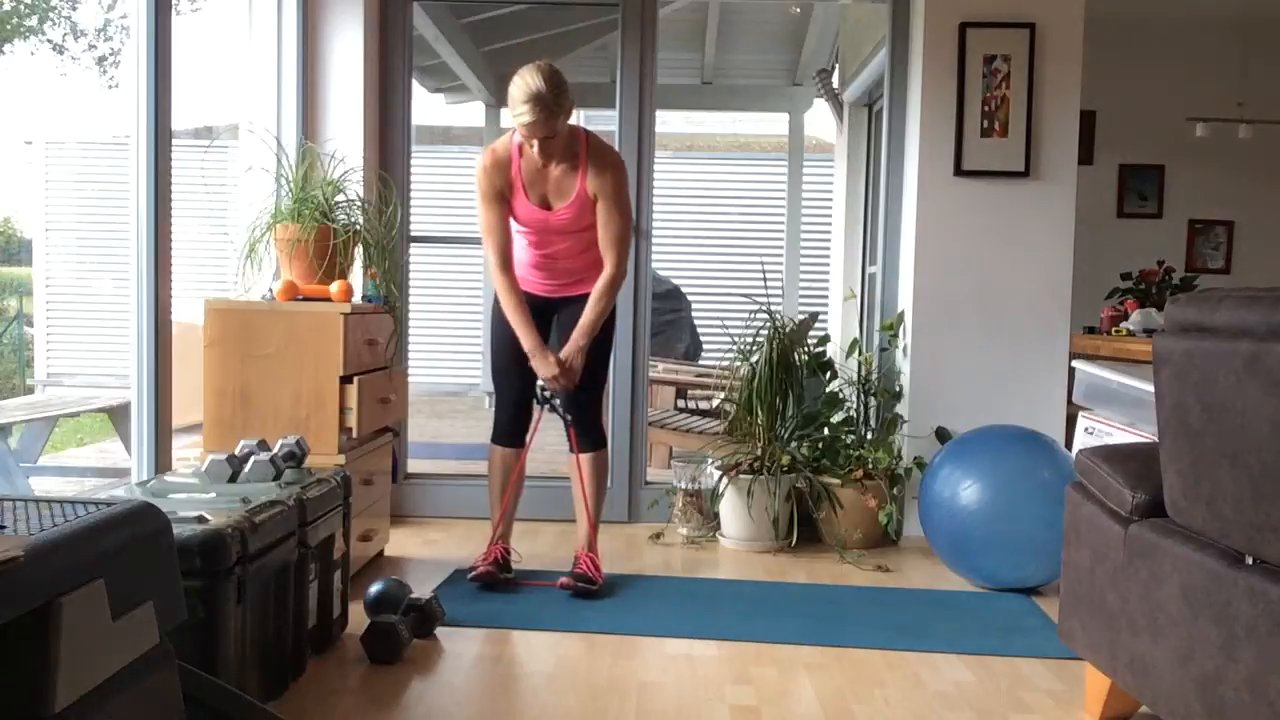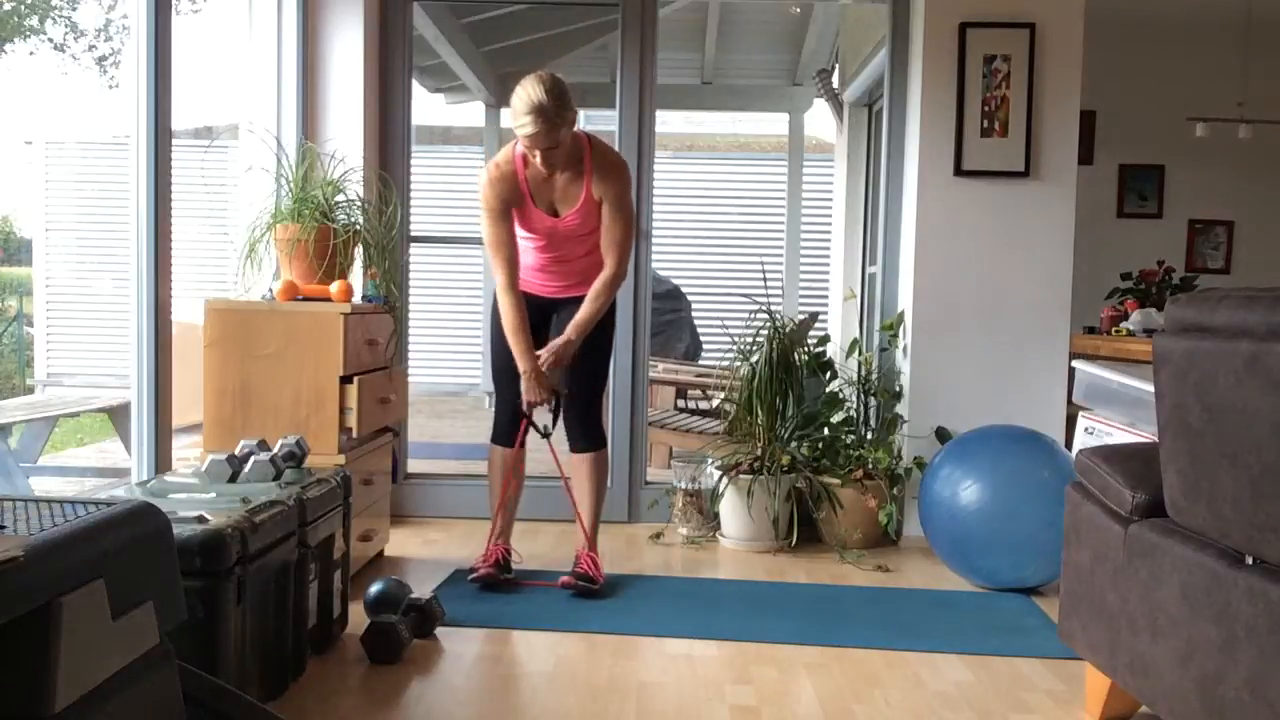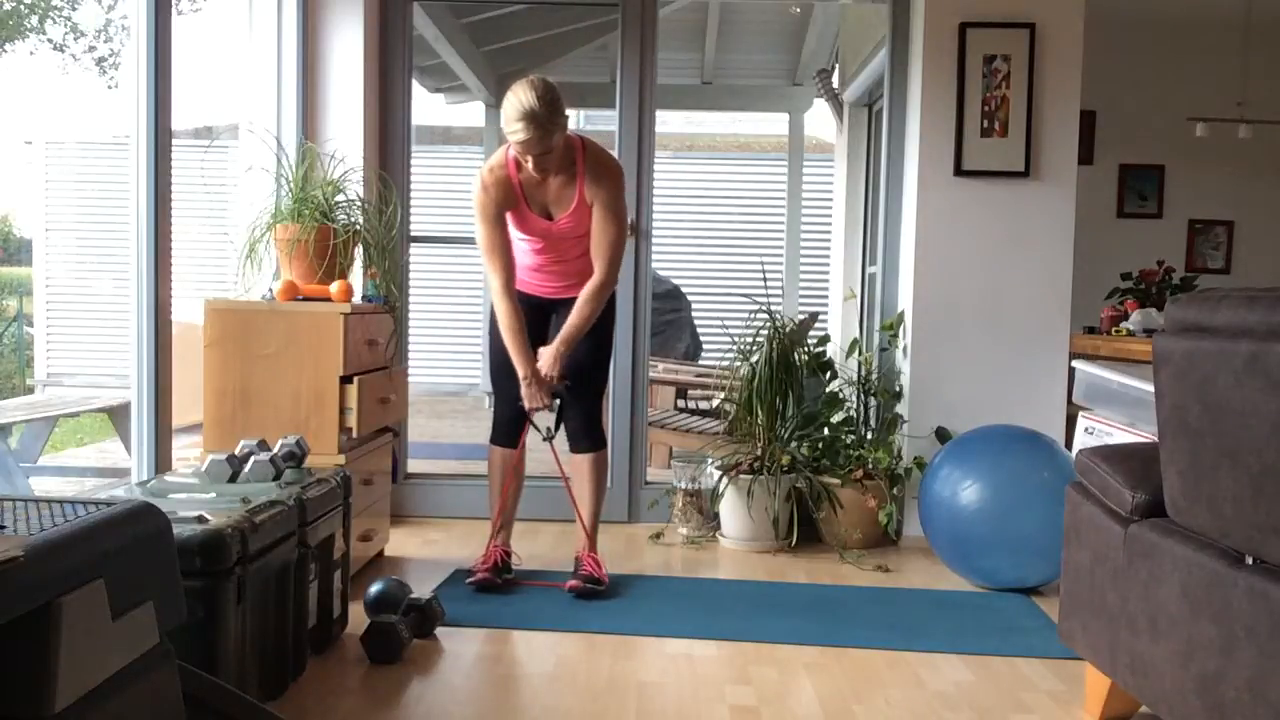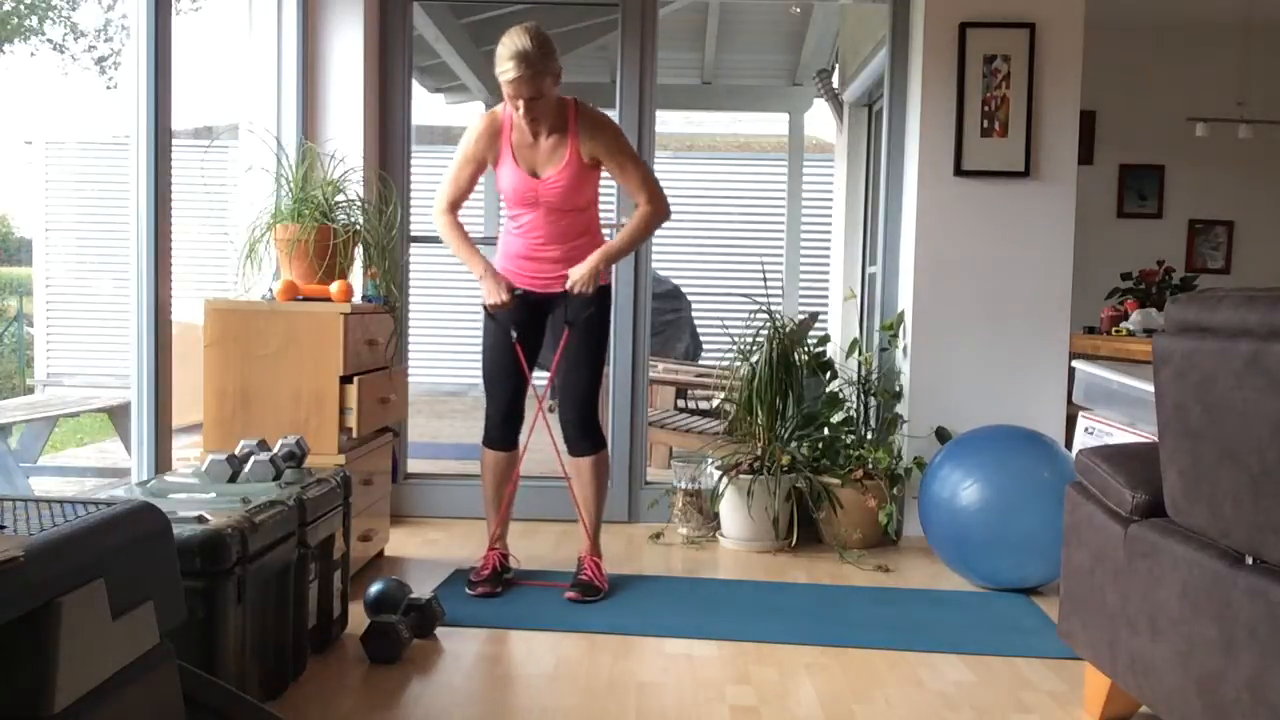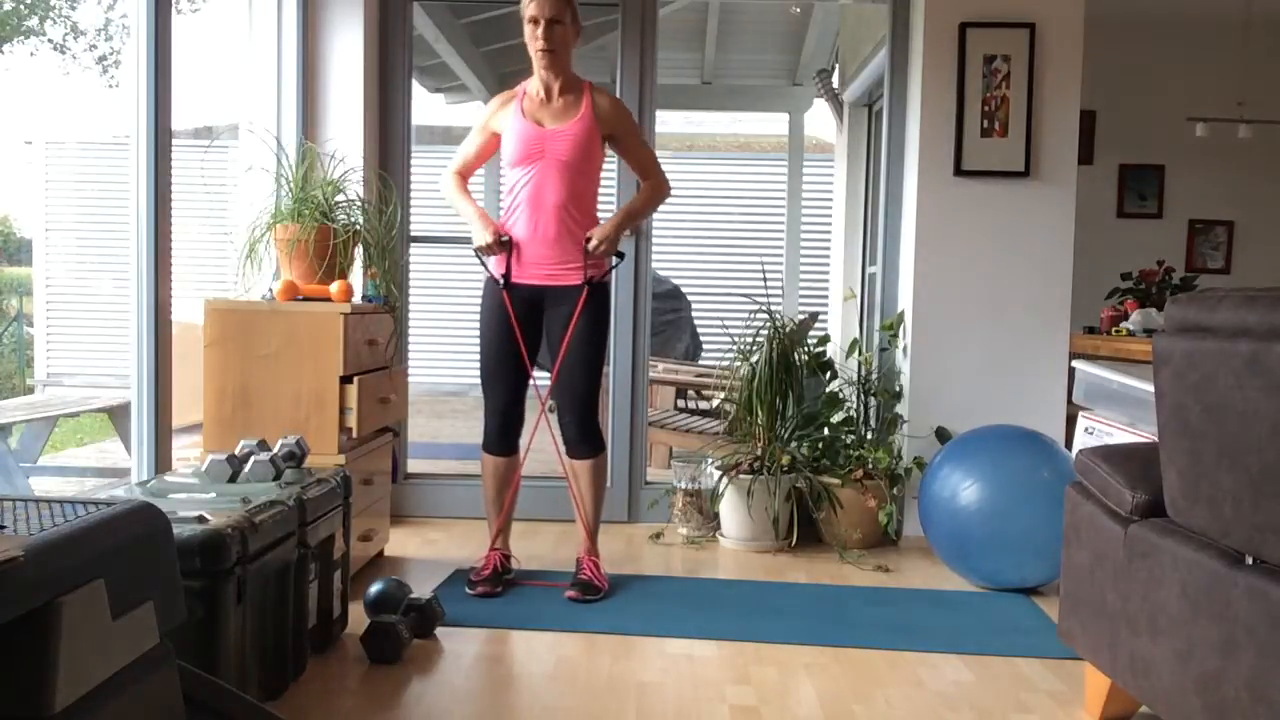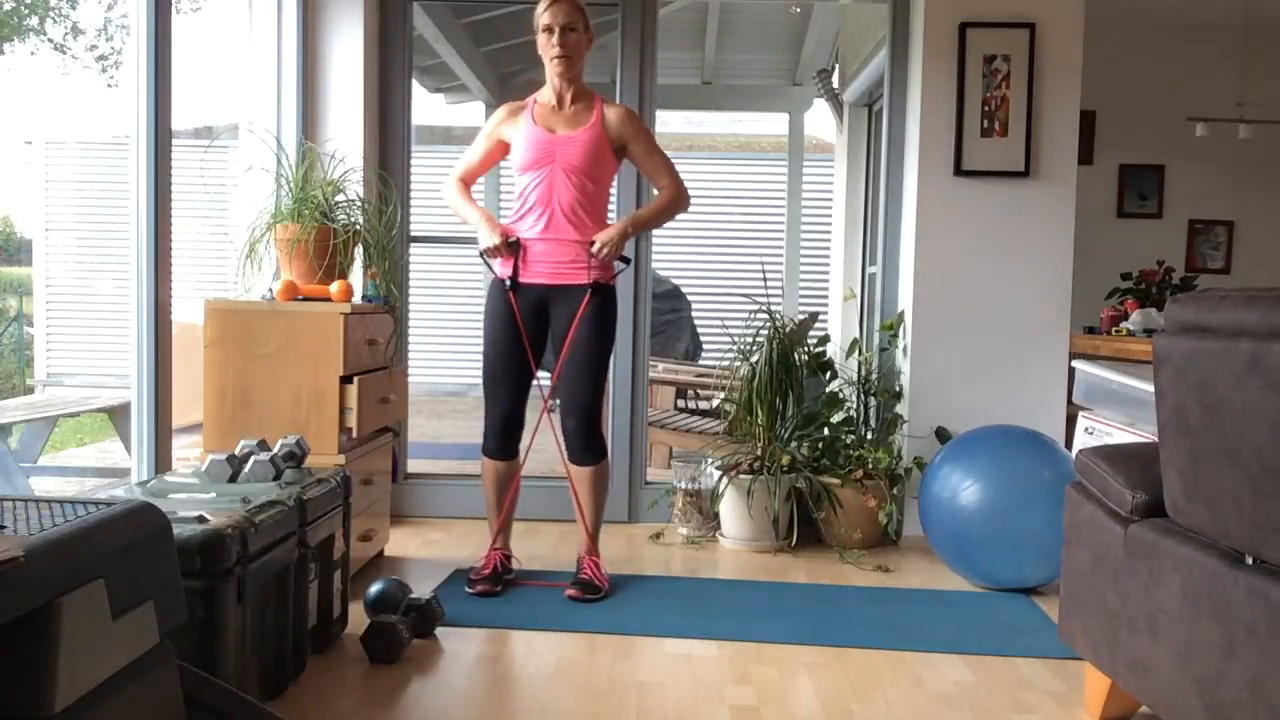
dt=0.5s
person 1, frame 1
left shoulder: (602, 164)
right shoulder: (495, 164)
left elbow: (615, 265)
right elbow: (500, 266)
left wrist: (578, 345)
right wrist: (537, 351)
left hip: (585, 295)
right hip: (520, 294)
left knee: (583, 416)
right knee: (510, 413)
left ankle: (587, 551)
right ankle: (498, 545)
person 1, frame 2
left shoulder: (608, 168)
right shoulder: (500, 174)
left elbow: (615, 266)
right elbow: (505, 281)
left wrist: (568, 342)
right wrist: (527, 368)
left hip: (586, 296)
right hip: (522, 294)
left knee: (583, 417)
right knee: (509, 413)
left ankle: (588, 552)
right ankle: (498, 546)
person 1, frame 3
left shoulder: (600, 170)
right shoulder: (494, 178)
left elbow: (604, 276)
right elbow: (501, 286)
left wrist: (558, 350)
right wrist: (526, 373)
left hip: (584, 296)
right hip: (523, 294)
left knee: (582, 416)
right knee: (508, 414)
left ankle: (589, 552)
right ankle: (499, 547)
person 1, frame 4
left shoulder: (592, 129)
right shoulder: (488, 131)
left elbow: (654, 206)
right elbow: (444, 211)
left wrist: (598, 262)
right wrist: (484, 274)
left hip: (580, 286)
right hip: (512, 286)
left knee: (578, 419)
right knee: (501, 416)
left ankle: (591, 555)
right ankle: (497, 551)
person 1, frame 5
left shoulder: (602, 108)
right shoulder: (503, 107)
left elbow: (655, 183)
right elbow: (455, 175)
left wrist: (619, 223)
right wrist: (478, 220)
left hip: (578, 282)
right hip: (511, 279)
left knee: (578, 419)
right knee: (501, 416)
left ankle: (589, 555)
right ankle: (498, 551)
person 1, frame 6
left shoulder: (614, 119)
right shoulder: (512, 117)
left elbow: (675, 193)
right elbow: (455, 182)
left wrist: (625, 227)
right wrist: (484, 223)
left hip: (585, 286)
right hip: (516, 281)
left knee: (580, 422)
right knee: (501, 418)
left ankle: (590, 555)
right ankle: (498, 552)
